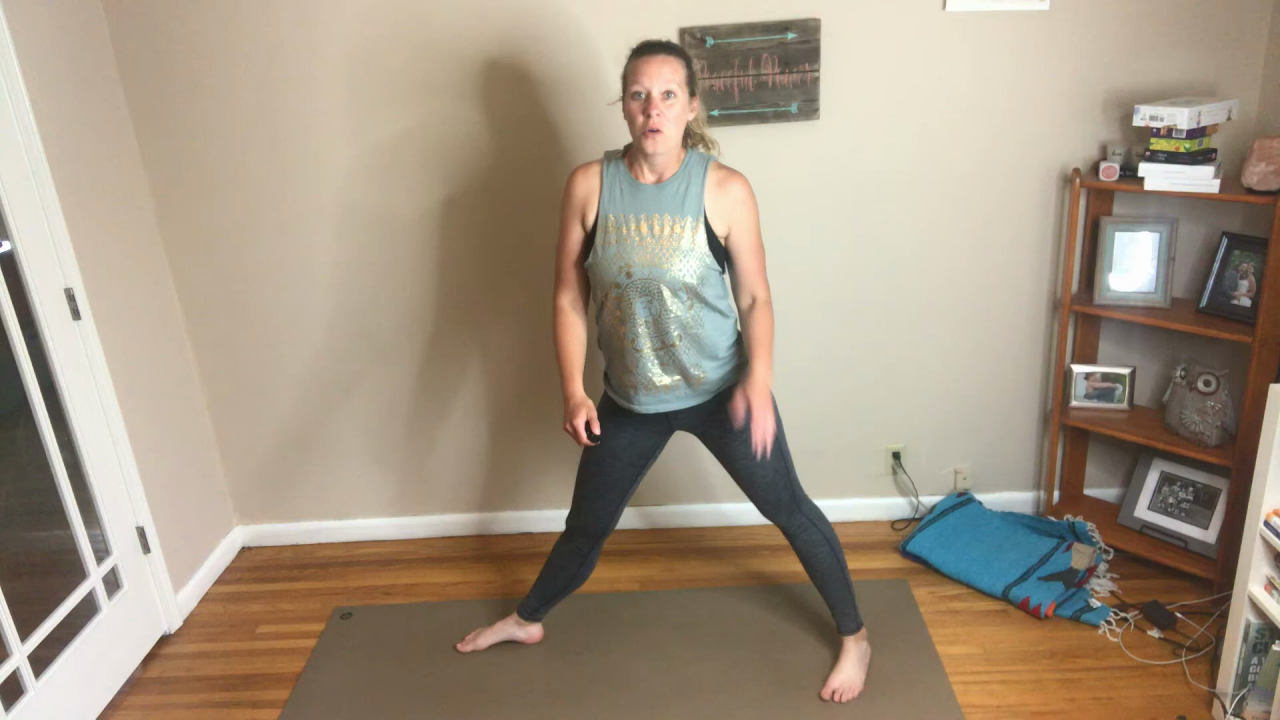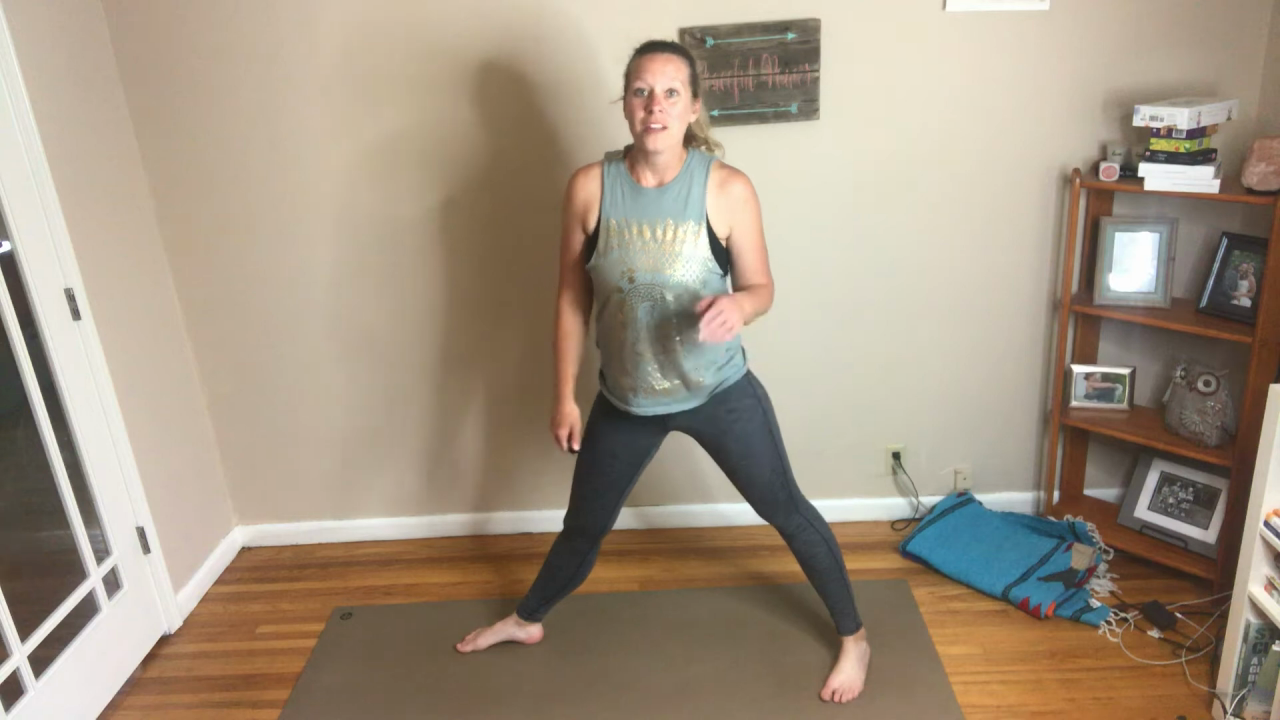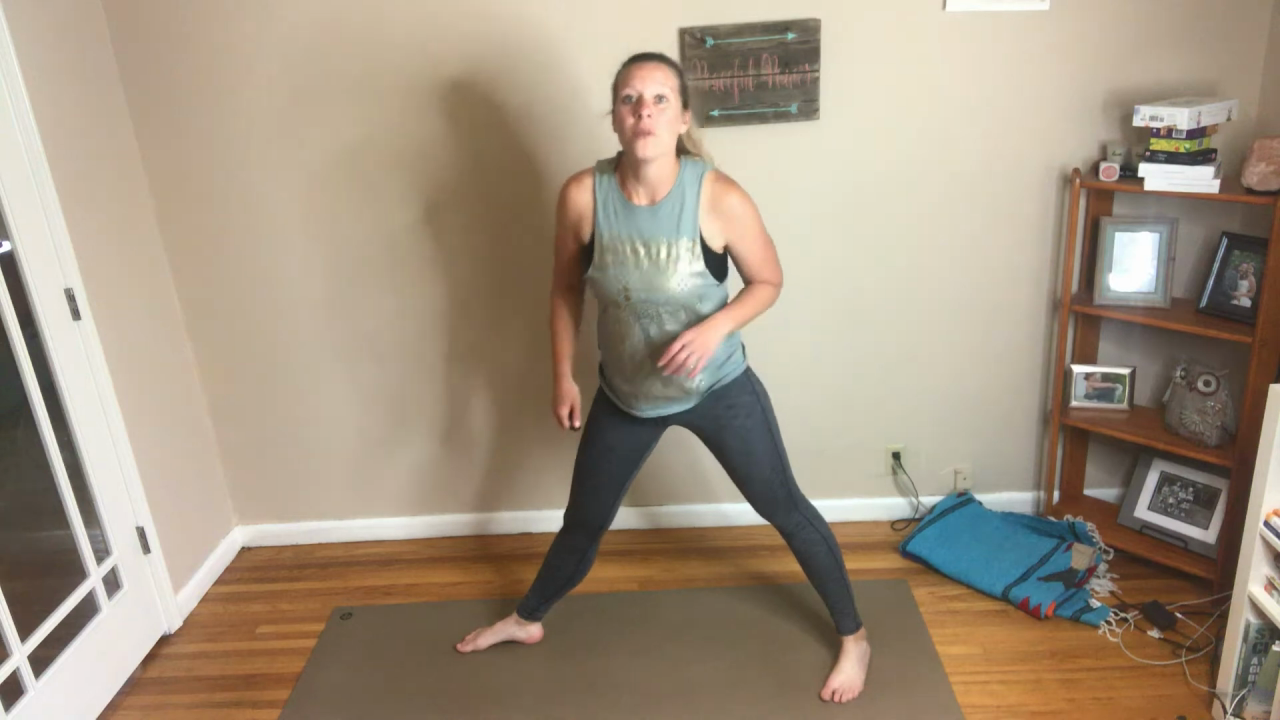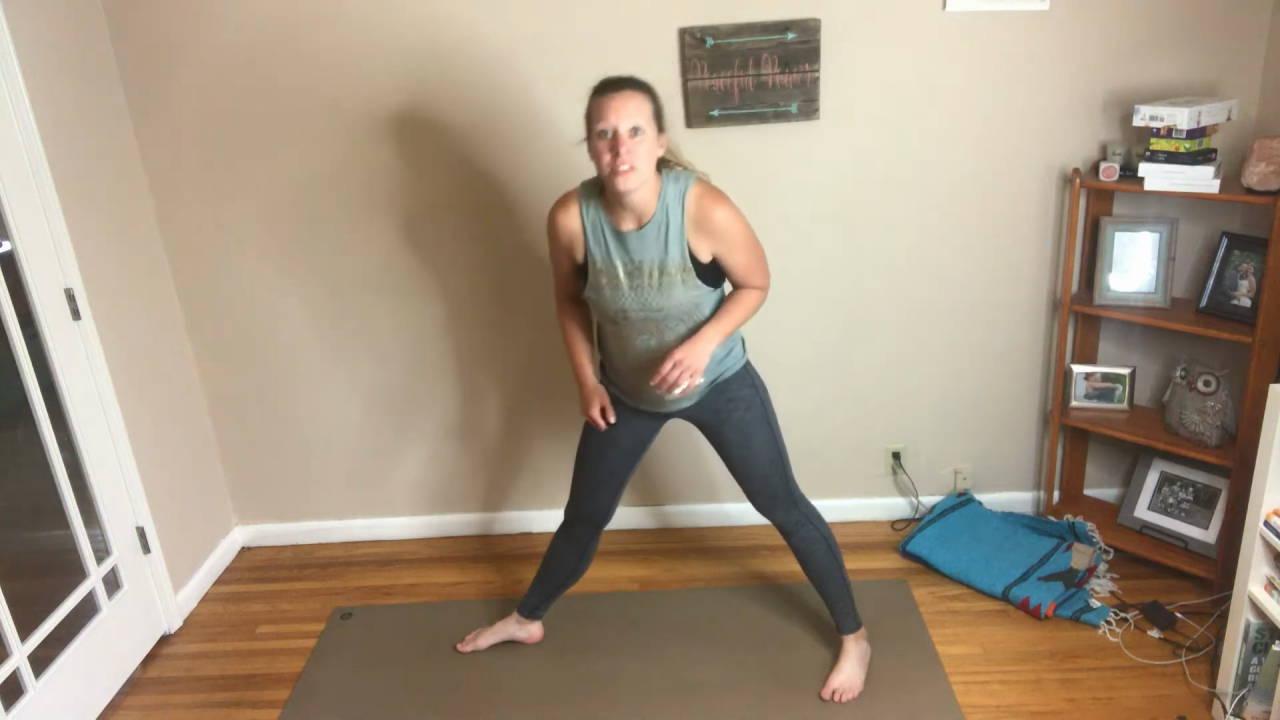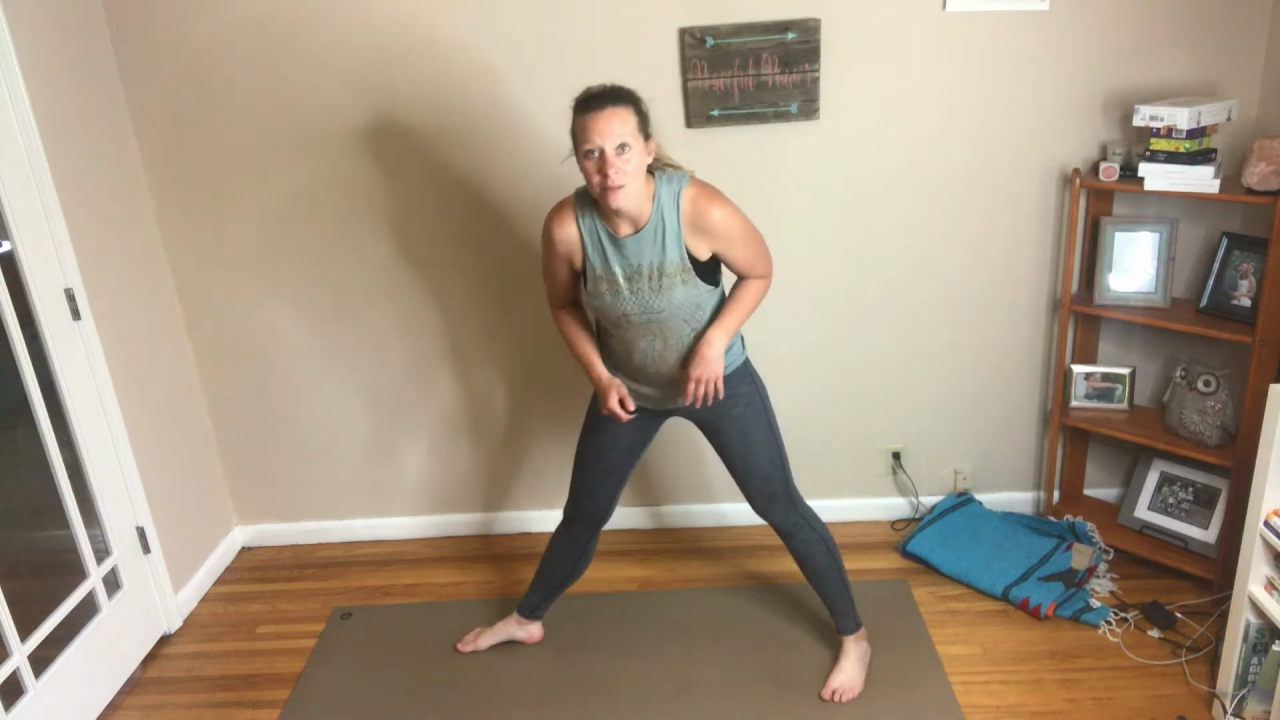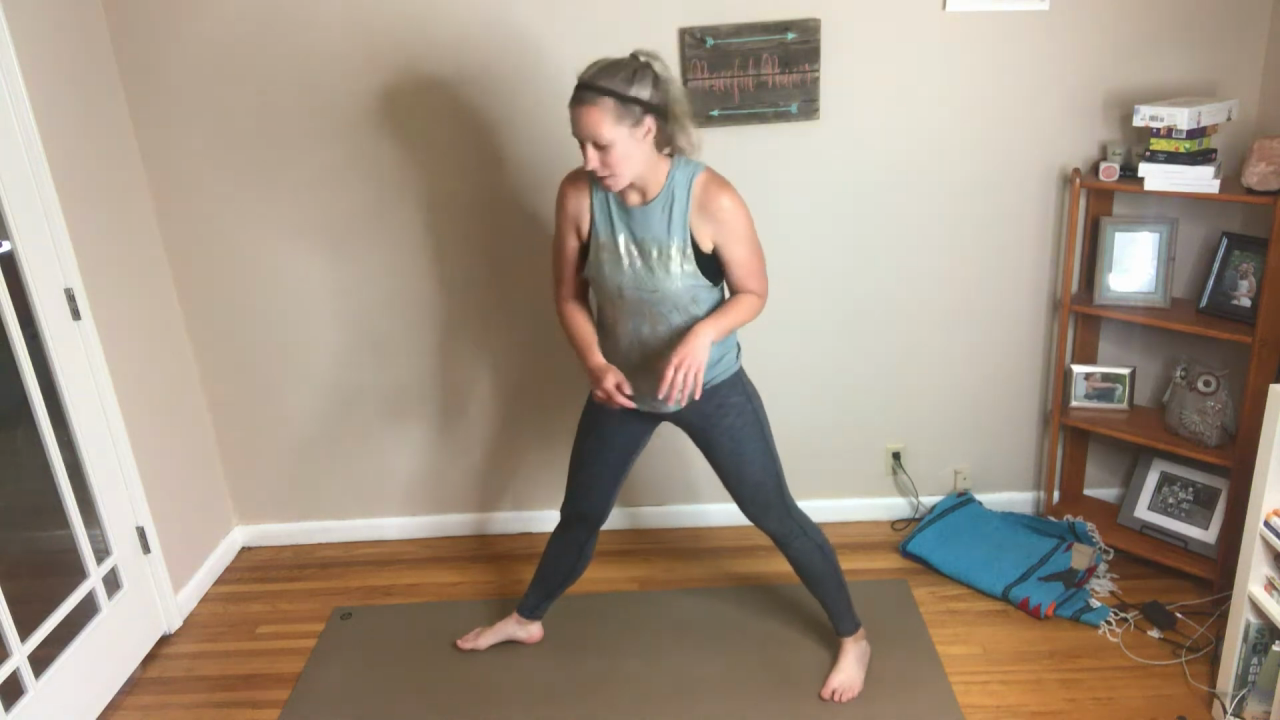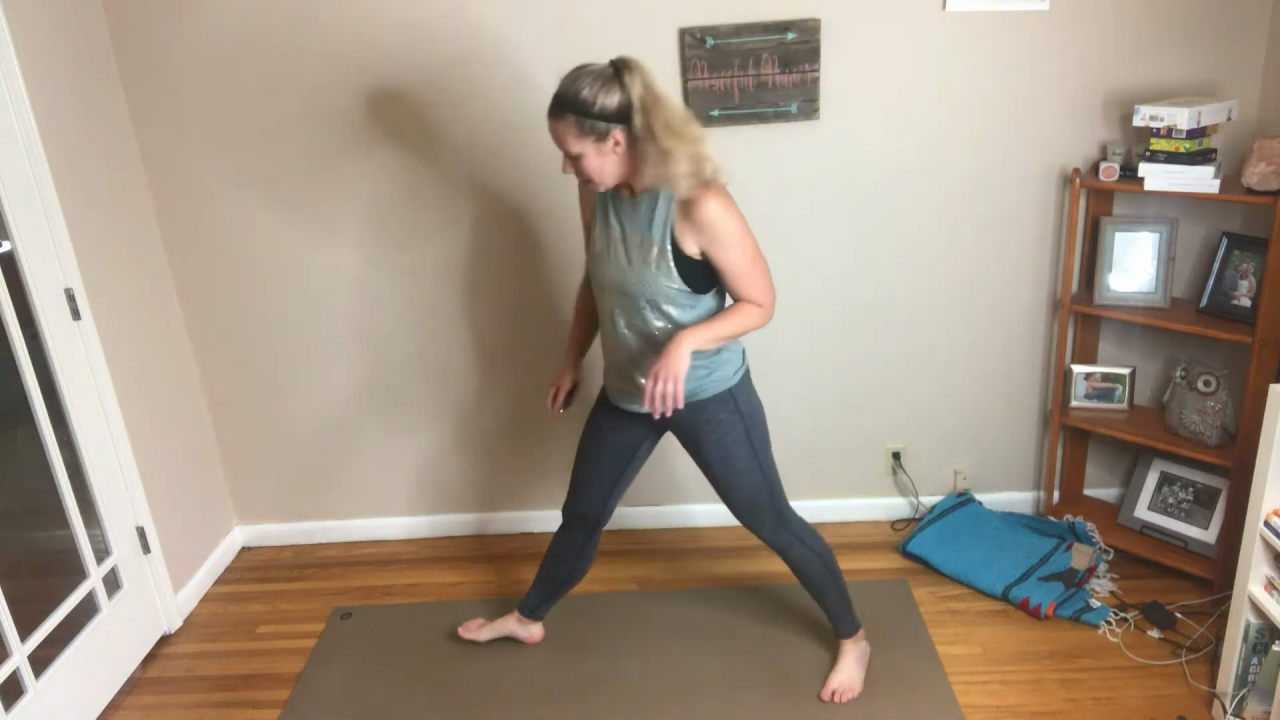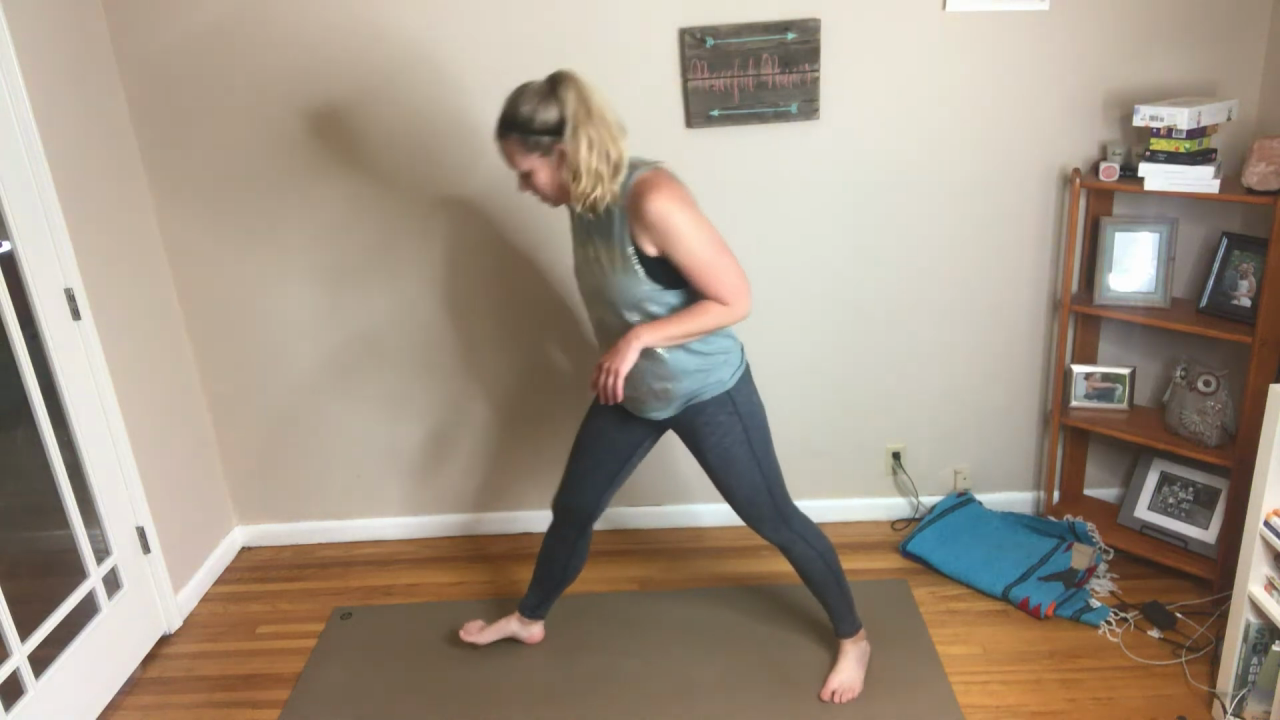
dt=0.3s
person 1, frame 1
left shoulder: (724, 188)
right shoulder: (589, 184)
left elbow: (755, 296)
right elbow: (569, 298)
left wrist: (759, 383)
right wrist: (574, 391)
left hip: (718, 390)
right hip: (629, 398)
left knee: (789, 511)
right knee: (587, 524)
left ankle: (854, 637)
right ankle: (526, 619)
person 1, frame 2
left shoulder: (727, 188)
right shoulder: (590, 186)
left elbow: (759, 288)
right elbow: (573, 298)
left wrist: (737, 309)
right wrist: (565, 396)
left hip: (718, 392)
right hip: (625, 399)
left knee: (786, 512)
right knee: (584, 524)
left ankle: (853, 639)
right ankle: (525, 620)
person 1, frame 3
left shoulder: (719, 197)
right shoulder: (582, 195)
left elbow: (768, 282)
right elbow: (566, 288)
left wrist: (717, 327)
right wrist: (563, 375)
left hip: (717, 388)
right hip: (624, 393)
left knee: (784, 509)
right knee: (584, 519)
left ankle: (853, 638)
right ankle: (526, 620)
person 1, frame 4
left shoulder: (706, 209)
right shoulder: (570, 217)
left elbow: (755, 284)
left wrist: (704, 342)
right wrist: (587, 380)
left hip: (719, 383)
right hip: (626, 390)
left knee: (785, 507)
right knee: (584, 514)
left ankle: (853, 637)
right ankle: (527, 618)
person 1, frame 5
left shoulder: (702, 209)
right shoulder: (566, 226)
left elbow: (759, 272)
right elbow: (565, 308)
left wrist: (715, 339)
right wrist: (600, 378)
left hip: (717, 380)
right hip: (626, 387)
left knee: (783, 508)
right knee: (583, 512)
left ankle: (854, 638)
right ankle: (526, 618)
person 1, frame 6
left shoulder: (712, 198)
right shoulder: (578, 195)
left elbow: (752, 292)
right elbow: (569, 296)
left wrist: (701, 337)
right wrist: (596, 365)
left hip: (710, 386)
right hip: (622, 385)
left knee: (774, 515)
right knee: (580, 513)
left ankle: (852, 638)
right ankle: (526, 619)
person 1, frame 7
left shoulder: (699, 201)
right shoulder: (596, 192)
left elbow: (759, 304)
left wrist: (683, 345)
right wrist: (572, 359)
left hip: (710, 395)
right hip: (625, 390)
left knee: (771, 523)
right knee: (582, 513)
left ankle: (852, 639)
right ankle: (528, 619)
person 1, frame 8
left shoulder: (654, 200)
right shoulder: (584, 198)
left elbow: (734, 301)
left wrist: (638, 339)
left hip: (708, 392)
right hip: (631, 390)
left knee: (774, 520)
right knee: (572, 507)
left ankle: (853, 639)
right ankle: (529, 619)
